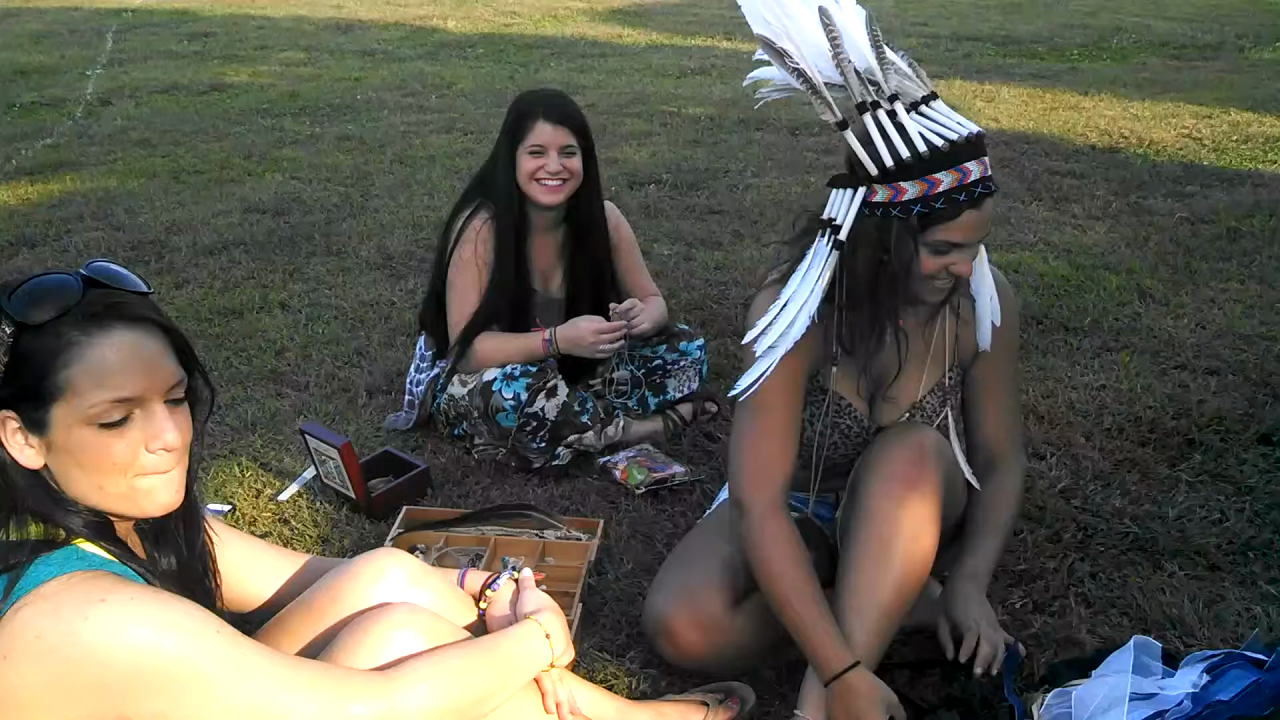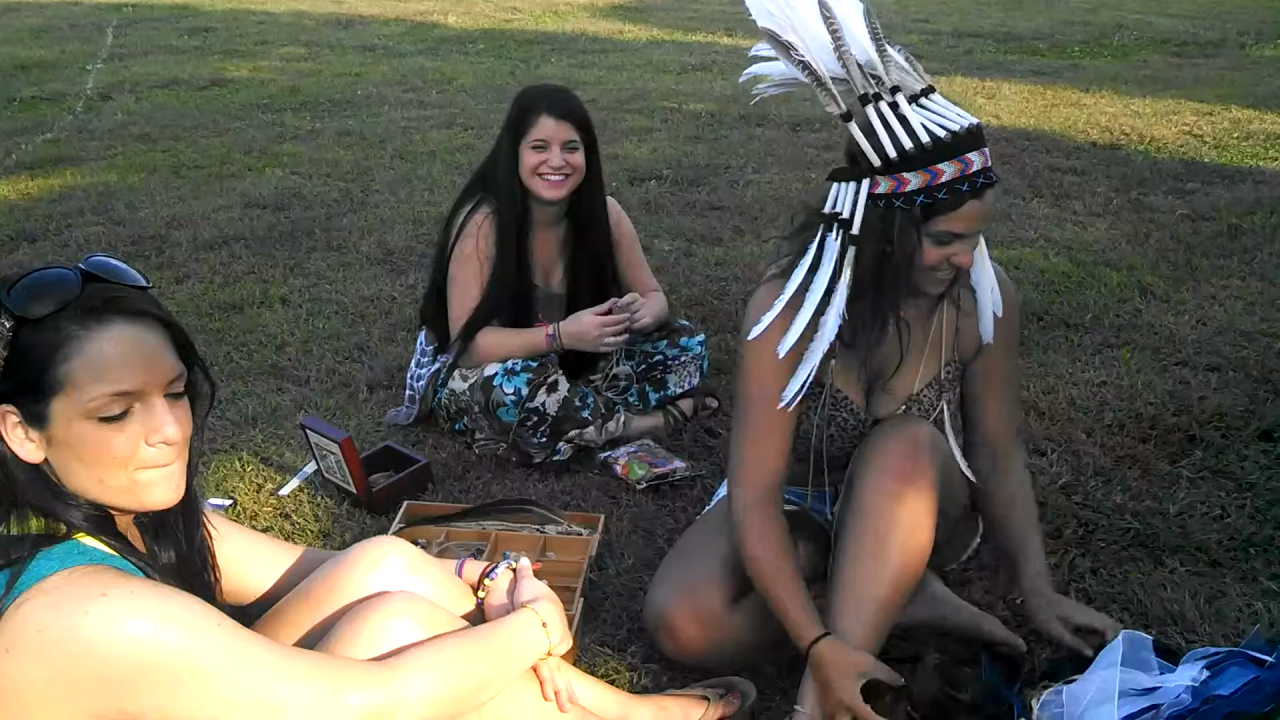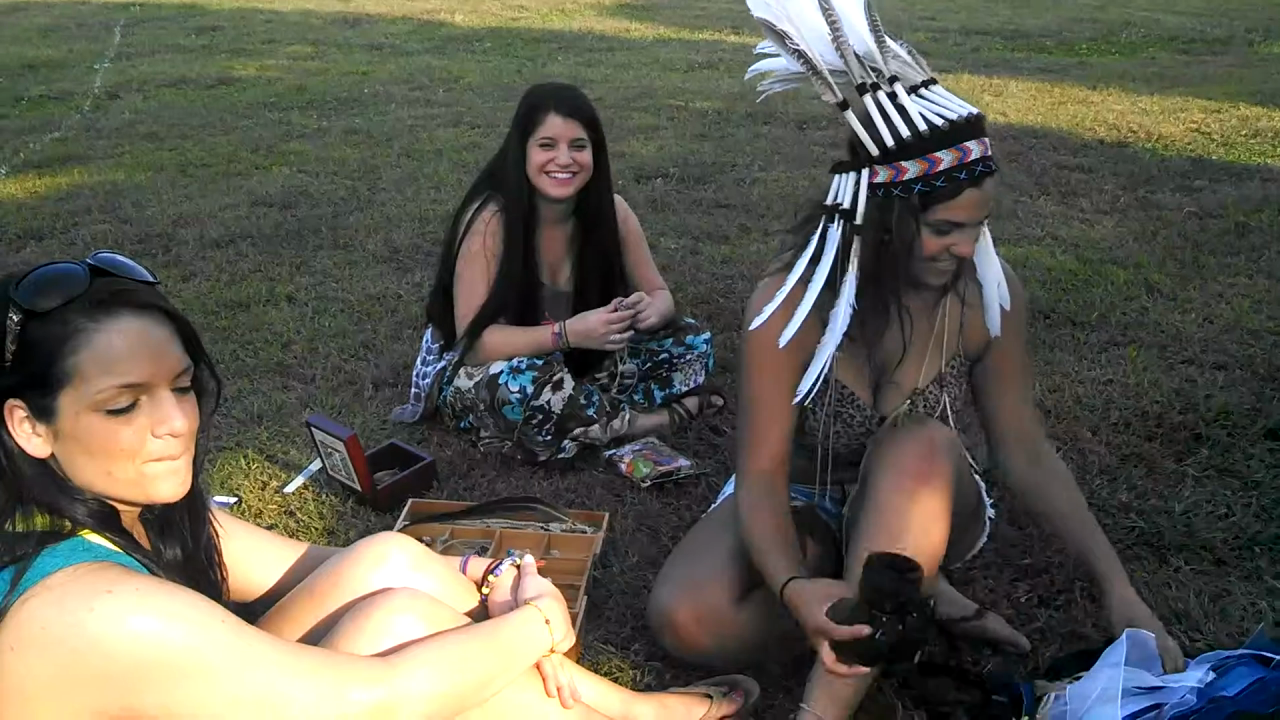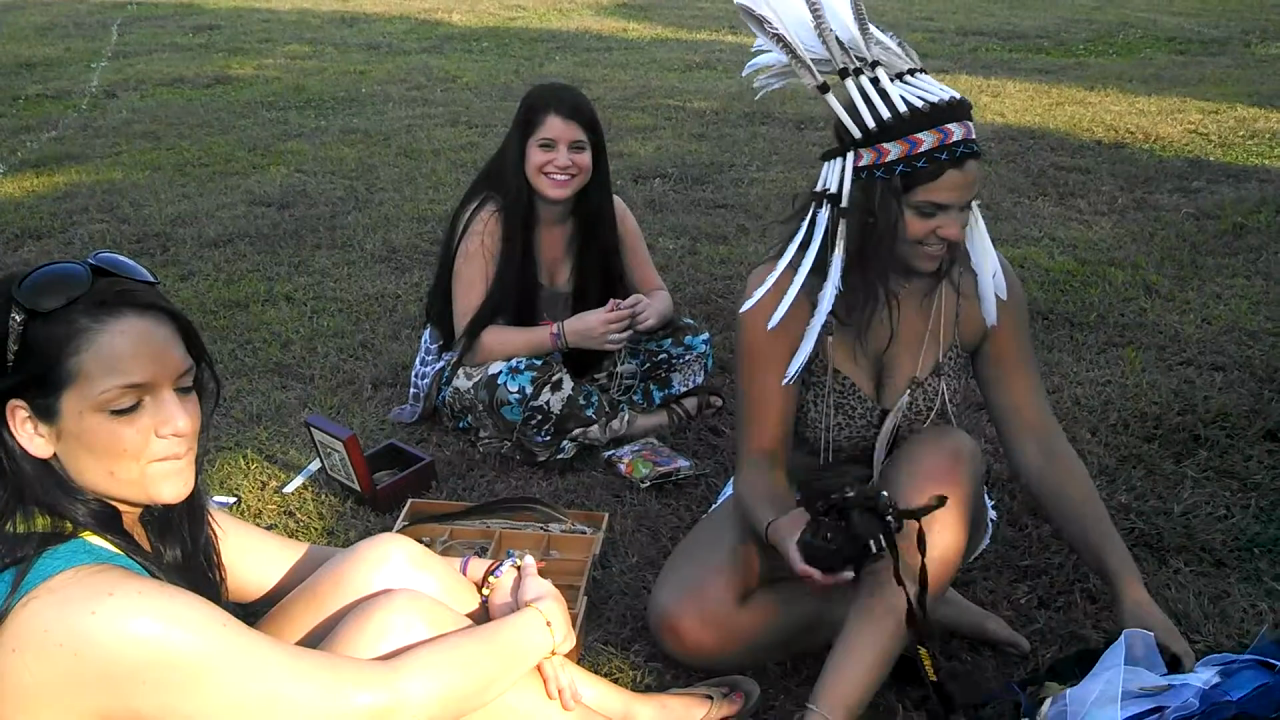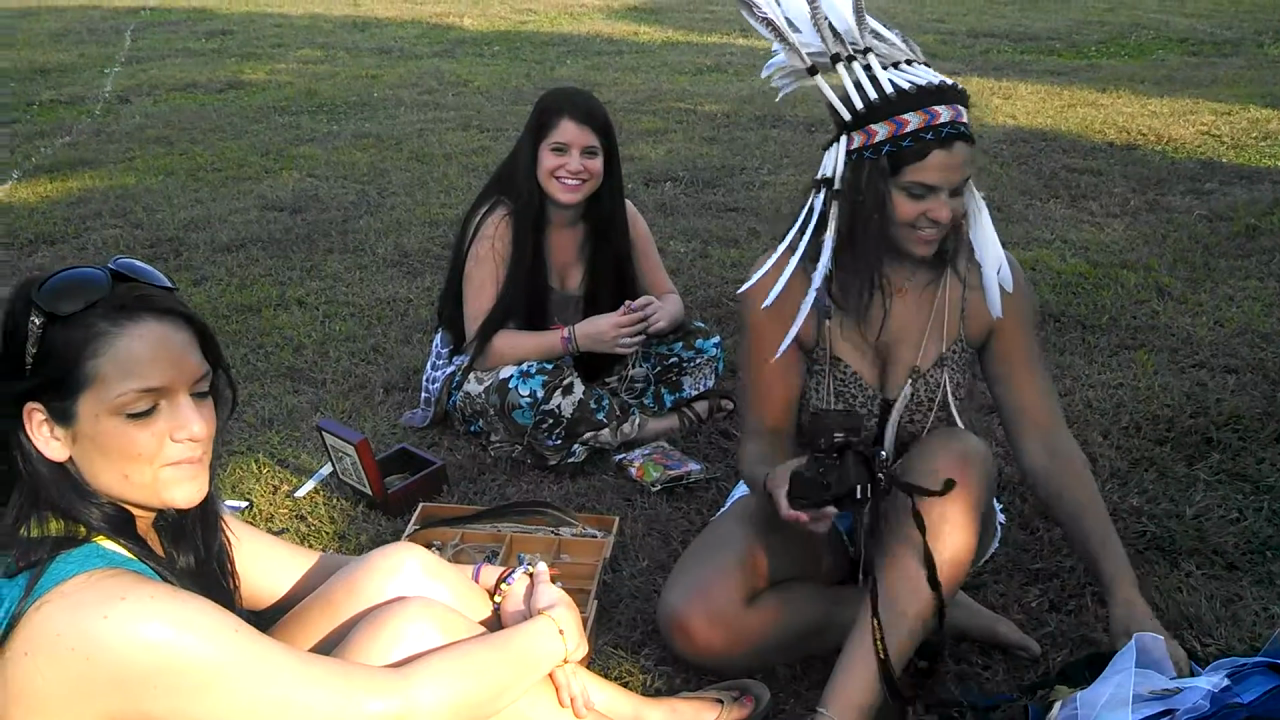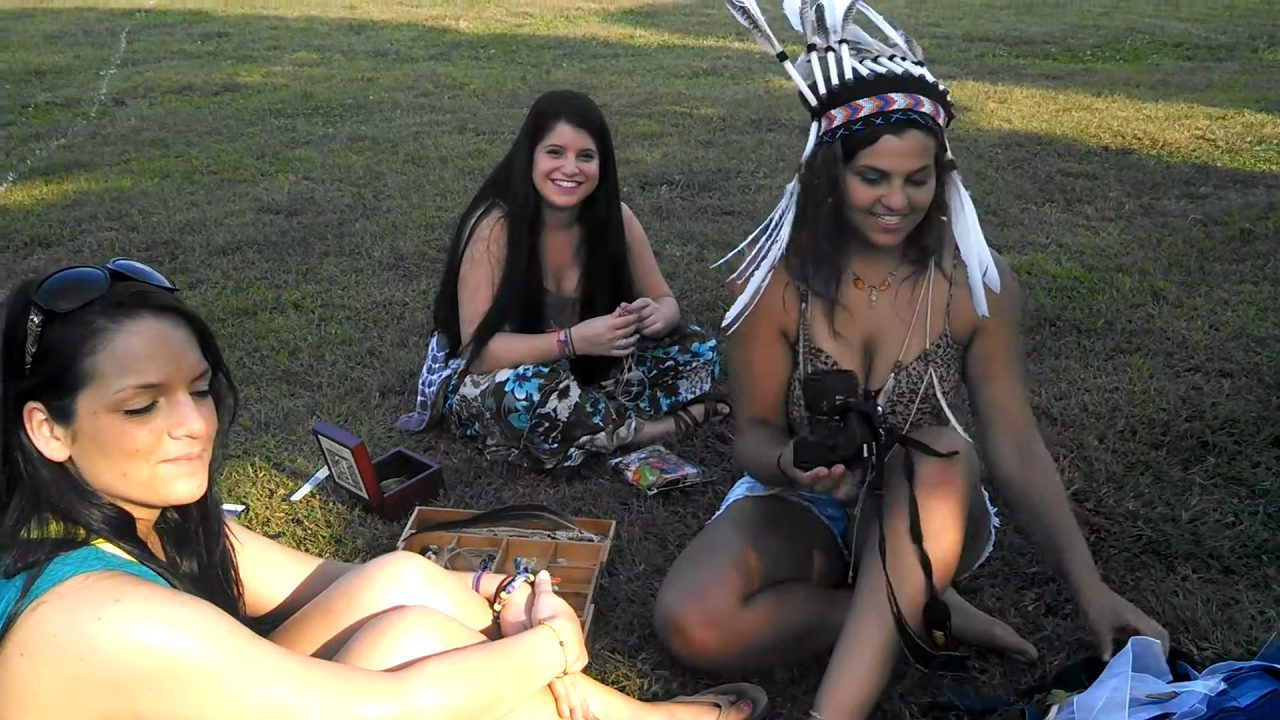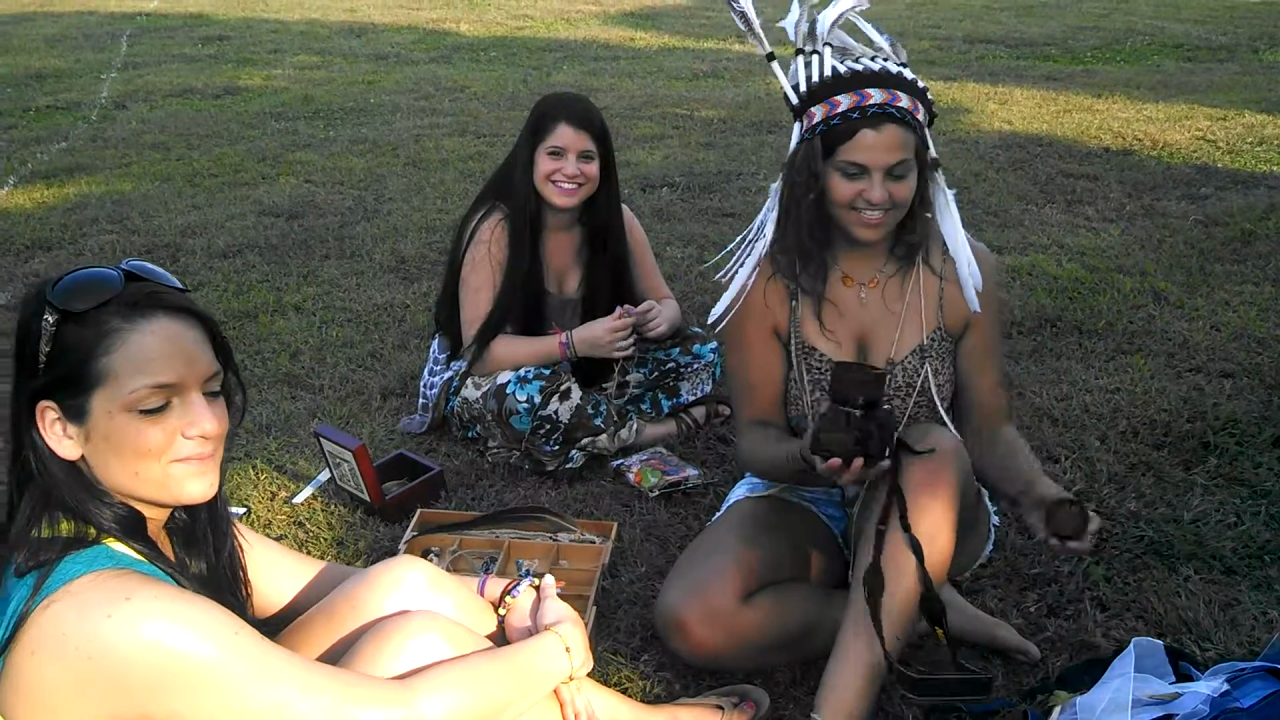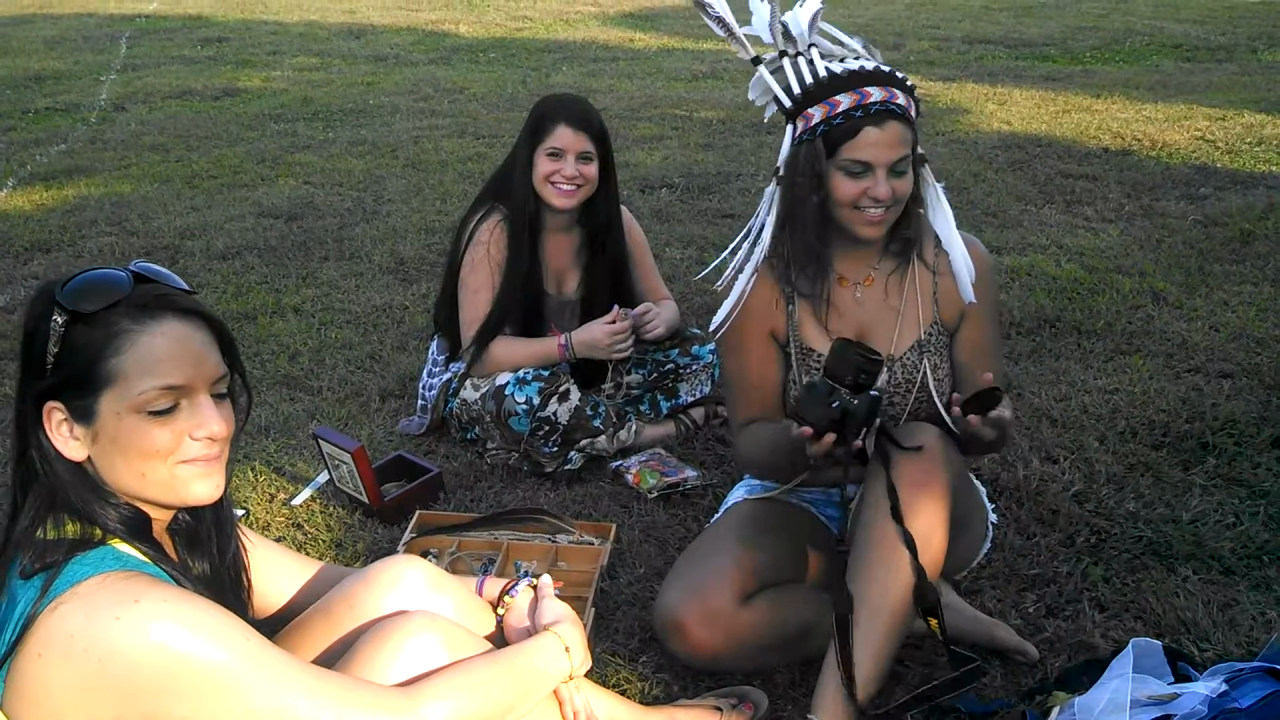
dt=0.2s
person 1, frame 1
left shoulder: (128, 522)
right shoulder: (81, 622)
left elbow: (331, 579)
left wrist: (490, 597)
right wrist: (536, 636)
left knee: (388, 580)
right knee: (399, 635)
person 1, frame 2
left shoulder: (132, 515)
right shoulder: (84, 615)
left elbow: (333, 572)
left wrist: (484, 590)
right wrist: (534, 626)
left knee: (383, 568)
right knee: (394, 622)
person 1, frame 3
left shoulder: (133, 510)
right shoulder: (89, 609)
left elbow: (334, 566)
left wrist: (490, 584)
right wrist: (539, 622)
left knee: (389, 562)
right knee: (399, 621)
person 1, frame 4
left shoulder: (134, 512)
right shoulder: (85, 614)
left elbow: (335, 568)
left wrist: (492, 585)
right wrist: (537, 624)
left knee: (388, 562)
right knee: (397, 623)
person 1, frame 5
left shoulder: (144, 518)
right shoulder: (101, 618)
left elbow: (342, 574)
left wrist: (503, 592)
right wrist: (550, 631)
left knee: (404, 573)
right knee: (414, 629)
person 1, frame 6
left shoulder: (153, 520)
right shoulder: (98, 619)
left elbow: (339, 581)
left wrist: (506, 599)
right wrist: (551, 643)
left knee: (403, 582)
right knee: (412, 636)
person 1, frame 7
left shoulder: (158, 519)
right shoulder: (105, 617)
left elbow: (353, 586)
left wrist: (511, 603)
right wrist: (557, 650)
left knee: (406, 586)
right knee: (417, 642)
person 1, frame 8
left shoulder: (154, 522)
right shoulder: (116, 618)
left elbow: (361, 590)
left wrist: (509, 606)
right wrist: (555, 650)
left knee: (405, 586)
right knee: (416, 644)
person 2, frame 1
left shoulder: (985, 302)
right shoulder: (792, 313)
left elbow: (1000, 460)
right elbow: (762, 504)
left wrist: (972, 578)
left hip: (910, 517)
right hip: (798, 513)
left knee: (913, 454)
right knee: (682, 627)
right ankle: (906, 603)
person 2, frame 2
left shoulder: (984, 297)
right shoulder: (792, 306)
left elbow: (998, 454)
right elbow: (754, 493)
left wrist: (1038, 586)
right wrist: (824, 648)
left hip: (911, 512)
right hip: (799, 507)
left knee: (905, 447)
right knee: (685, 624)
right ankle: (902, 601)
person 2, frame 3
left shoulder: (989, 292)
right shoulder: (793, 302)
left elbow: (1026, 454)
right elbow: (761, 477)
left wrist: (1117, 590)
right wrist: (797, 593)
left hip: (919, 510)
right hip: (804, 505)
left knee: (924, 447)
right knee: (685, 619)
right ankle: (917, 605)
person 2, frame 4
left shoulder: (984, 286)
right shoulder: (786, 294)
left elbow: (1039, 446)
right elbow: (760, 460)
left wrist: (1129, 589)
right wrist: (784, 525)
left hip: (926, 513)
right hip: (806, 508)
left knee: (946, 454)
right knee: (685, 621)
right ankle: (915, 607)
person 2, frame 5
left shoulder: (988, 281)
right shoulder: (785, 285)
left elbow: (1045, 445)
right elbow: (761, 443)
left wrist: (1124, 594)
right wrist: (783, 480)
left hip: (934, 515)
right hip: (814, 510)
left knee: (957, 456)
right knee: (694, 622)
right ankle: (926, 609)
person 2, frame 6
left shoulder: (977, 277)
right shoulder: (776, 280)
left elbow: (1015, 446)
right elbow: (754, 436)
left wrist: (1085, 581)
right wrist: (792, 463)
left hip: (928, 516)
right hip: (802, 507)
left knee: (942, 452)
right knee: (691, 623)
right ankle: (917, 614)
person 2, frame 7
left shoulder: (965, 271)
right shoulder: (765, 277)
left elbow: (990, 428)
right elbow: (754, 440)
left wrist: (1034, 488)
right wrist: (808, 460)
left hip: (928, 515)
right hip: (800, 504)
left knee: (933, 451)
right knee: (690, 622)
right ankle: (924, 611)
person 2, frame 8
left shoulder: (958, 265)
right shoulder: (764, 281)
left elbow: (986, 437)
right elbow: (753, 451)
left wrist: (987, 423)
right wrist: (801, 441)
left hip: (926, 512)
right hip: (800, 504)
left knee: (919, 450)
right knee: (689, 622)
right ankle: (917, 611)
person 3, frame 1
left shoulder: (602, 217)
right shoulder: (481, 226)
left elbow: (653, 302)
right elbow: (465, 348)
left wrist: (639, 318)
right wrist: (557, 340)
left hip: (568, 370)
right hip: (477, 381)
left knee: (686, 349)
right knee: (511, 396)
right ankle: (646, 424)
person 3, frame 2
left shoulder: (603, 212)
right shoulder: (483, 221)
left elbow: (654, 297)
right elbow: (466, 343)
left wrist: (641, 313)
right wrist: (560, 335)
left hip: (569, 365)
right hip: (478, 376)
left knee: (687, 344)
right knee: (512, 392)
right ankle: (645, 420)
person 3, frame 3
left shoulder: (610, 210)
right shoulder: (491, 218)
left elbow: (660, 295)
right elbow: (473, 341)
left wrist: (648, 310)
right wrist: (567, 334)
left hip: (577, 362)
right hip: (484, 373)
left knee: (693, 342)
right knee: (518, 388)
right ankle: (652, 417)
person 3, frame 4
left shoulder: (609, 210)
right shoulder: (490, 218)
left elbow: (658, 295)
right elbow: (471, 341)
left wrist: (646, 311)
right wrist: (566, 333)
left hip: (576, 361)
right hip: (481, 373)
left knee: (692, 342)
right knee: (516, 389)
right ankle: (651, 418)
person 3, frame 5
left shoulder: (619, 214)
right shoulder: (499, 222)
left elbow: (670, 300)
right elbow: (482, 345)
left wrist: (657, 315)
right wrist: (576, 337)
left hip: (585, 367)
right hip: (492, 377)
left knee: (702, 346)
right knee: (529, 393)
right ankle: (658, 422)
person 3, frame 6
left shoulder: (614, 217)
right shoulder: (495, 224)
left elbow: (666, 302)
right elbow: (478, 349)
left wrist: (654, 317)
right wrist: (572, 341)
left hip: (582, 370)
right hip: (488, 380)
left knee: (699, 349)
right knee: (526, 396)
right ankle: (662, 424)
person 3, frame 7
left shoulder: (615, 219)
right shoulder: (495, 227)
left elbow: (665, 304)
right elbow: (479, 351)
left wrist: (657, 319)
right wrist: (573, 343)
left hip: (584, 371)
right hip: (490, 382)
left knee: (699, 351)
right knee: (528, 397)
right ankle: (664, 426)
person 3, frame 8
left shoulder: (615, 220)
right shoulder: (495, 228)
left elbow: (664, 305)
right elbow: (479, 352)
left wrist: (656, 321)
right wrist: (572, 344)
left hip: (584, 372)
right hip: (489, 383)
left knee: (697, 351)
right knee: (526, 400)
right ankle: (658, 428)
